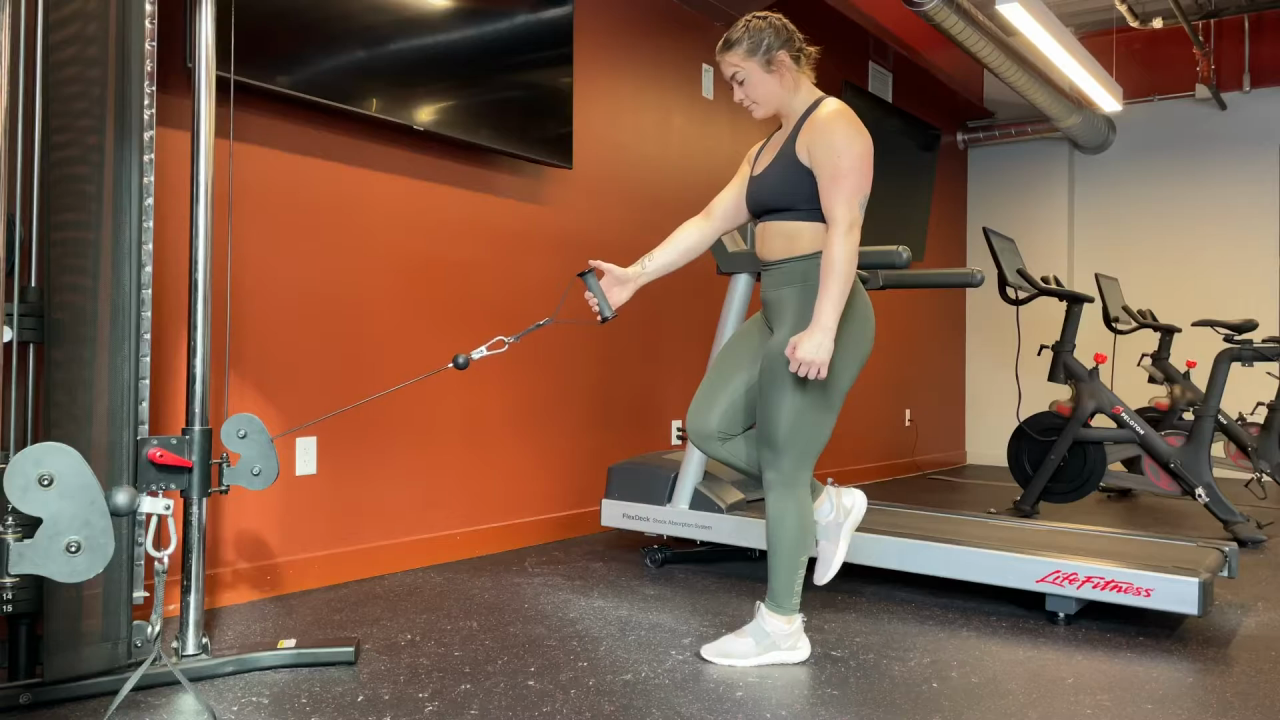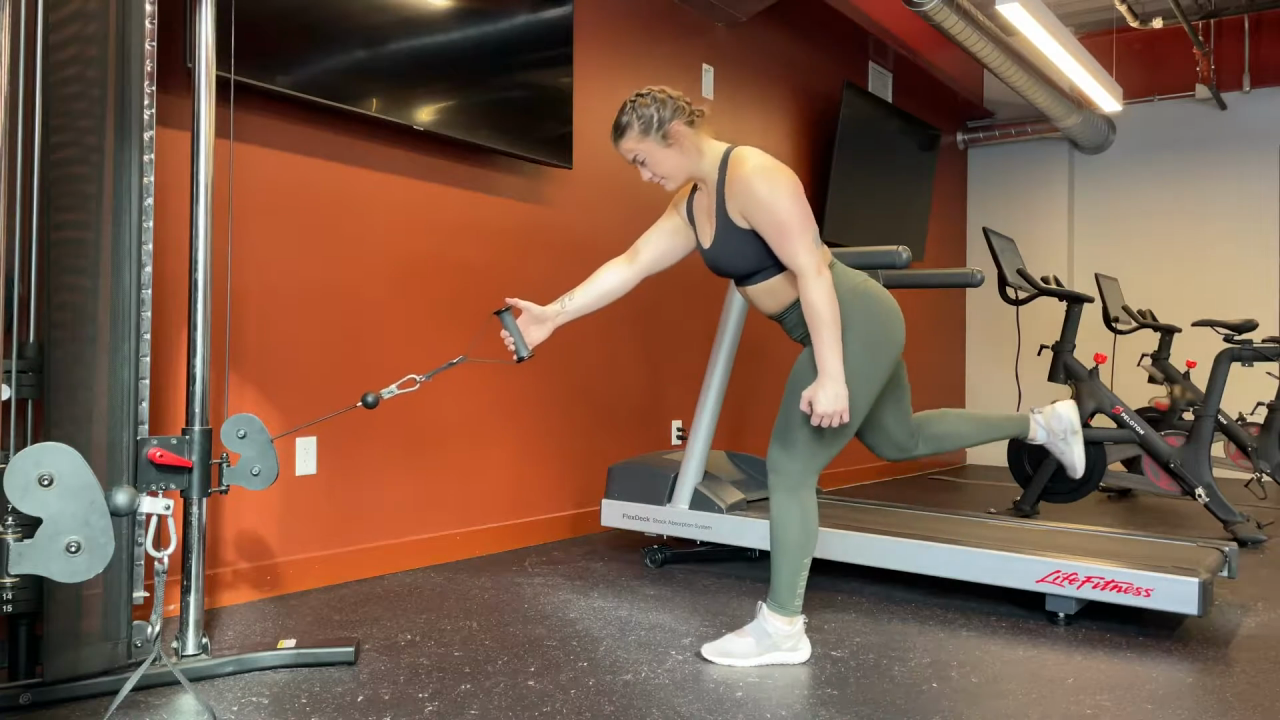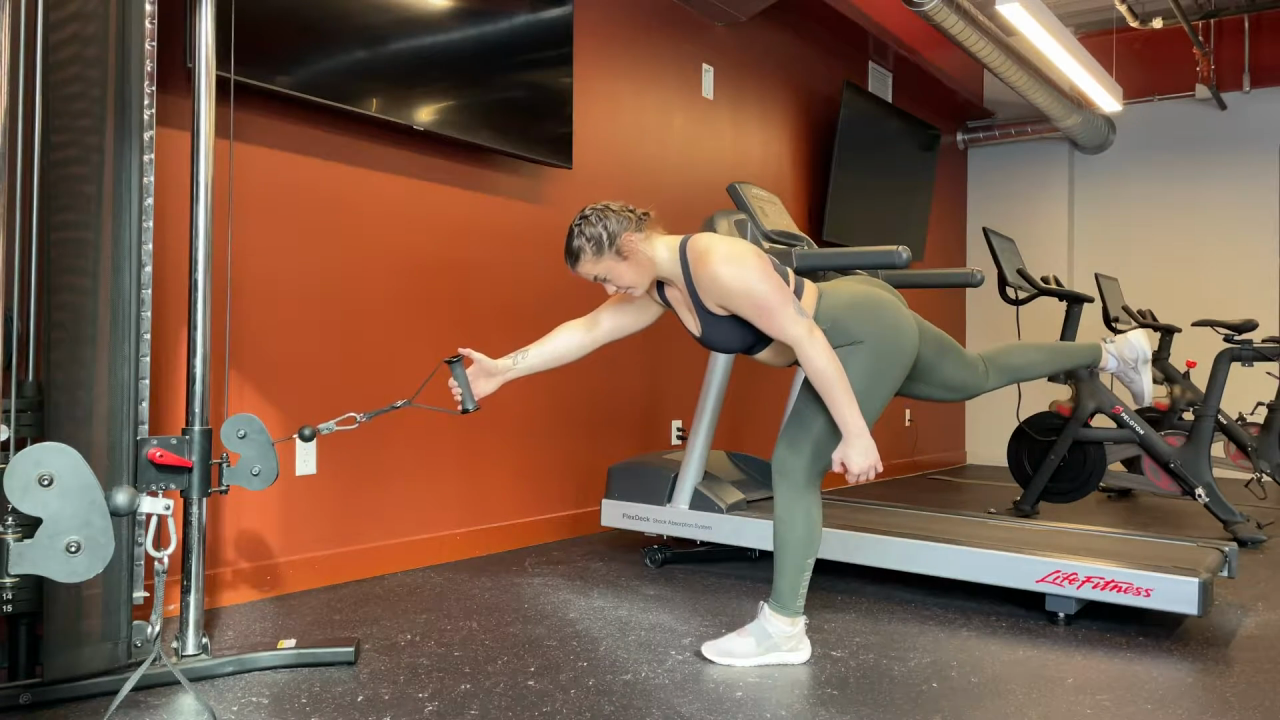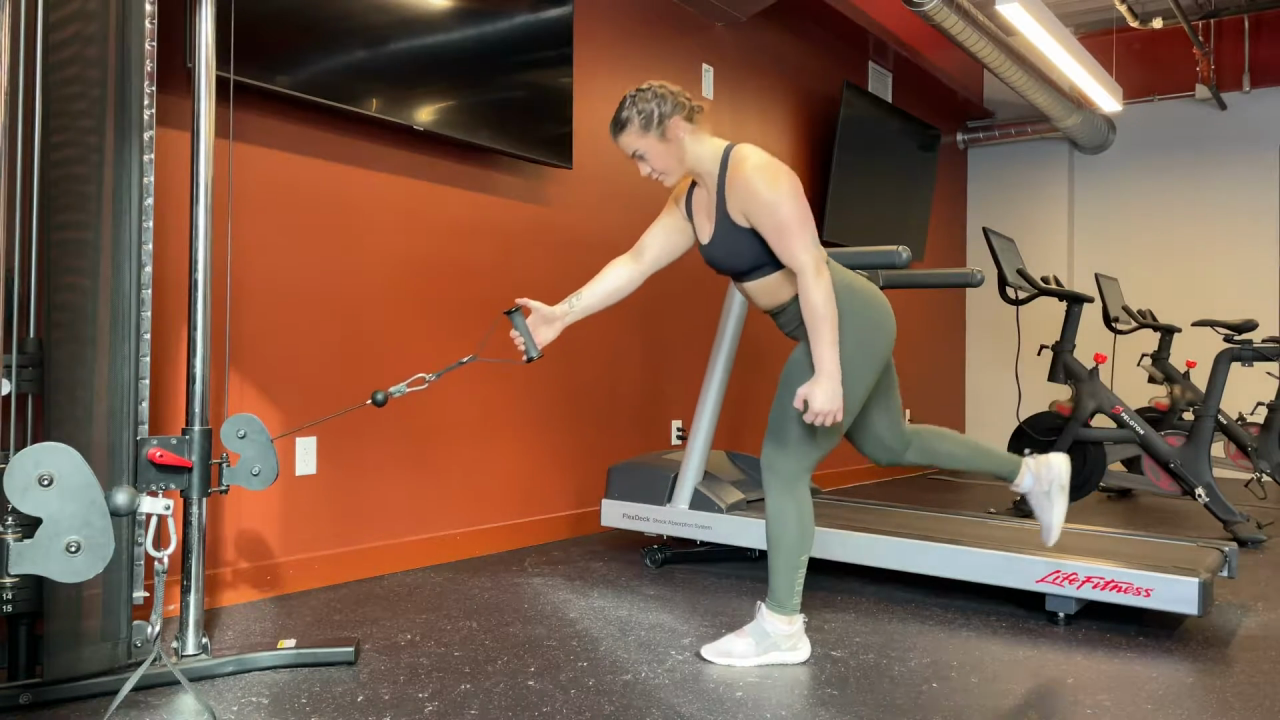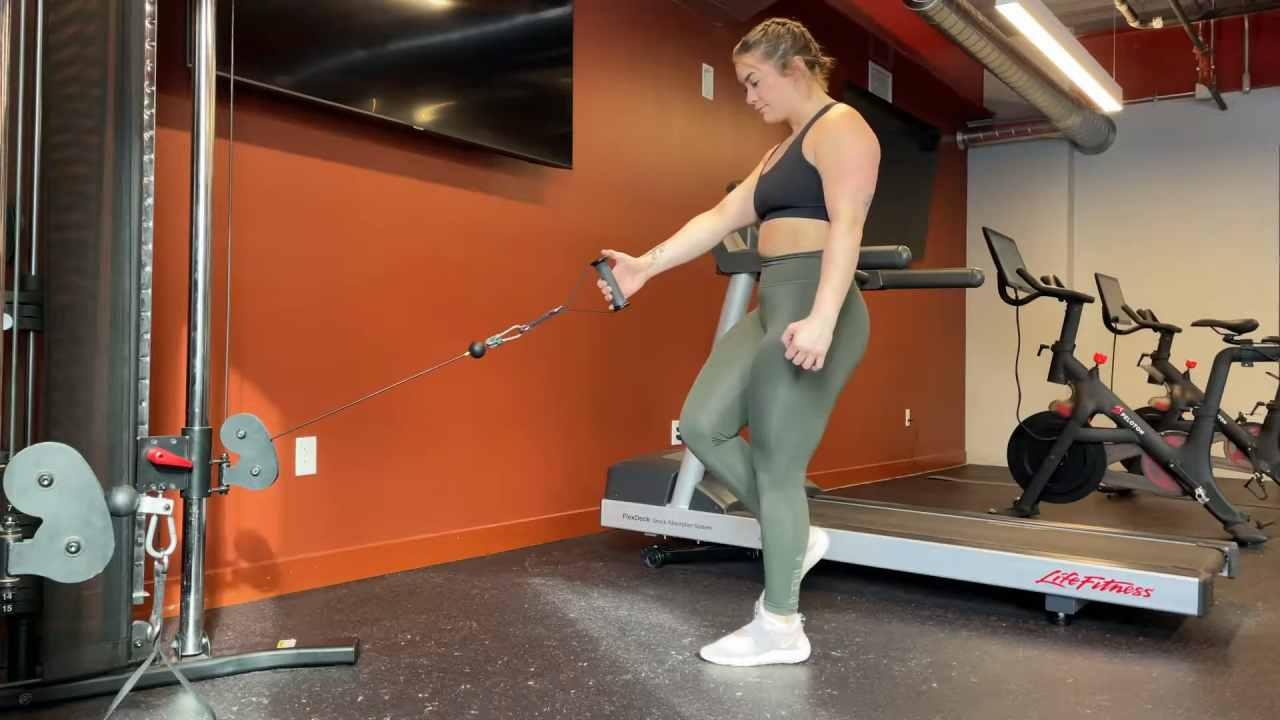
dt=1s
person 1, frame 1
left shoulder: (833, 123)
right shoulder: (769, 146)
left elbow: (845, 231)
right elbow: (709, 222)
left wrist: (822, 327)
right wrist: (635, 276)
left hip: (818, 315)
right hip: (776, 311)
left knee: (781, 467)
right knee: (709, 427)
left ankle: (781, 629)
right ankle: (827, 503)
person 1, frame 2
left shoulder: (753, 176)
right shoulder: (691, 203)
left elbow: (813, 273)
right elbow: (629, 264)
left wrist: (831, 378)
right wrist: (553, 315)
left hip: (855, 326)
right hip: (842, 329)
left knee: (790, 468)
right knee: (898, 440)
left ankle: (783, 628)
right ankle: (1041, 424)
person 1, frame 3
left shoulder: (715, 265)
right shoulder: (659, 285)
left elbow: (804, 340)
right elbow: (584, 331)
left wrist: (854, 434)
right wrist: (503, 369)
left hip: (871, 333)
right hip: (867, 320)
left knee: (794, 468)
right knee: (978, 375)
left ankle: (783, 628)
right ankle: (1113, 353)
person 1, frame 4
left shoulder: (753, 174)
right shoulder: (690, 197)
left elbow: (812, 272)
right elbow: (634, 262)
left wrist: (827, 376)
right wrist: (560, 315)
left hip: (847, 323)
right hip: (840, 322)
left knee: (783, 465)
right knee: (890, 445)
left ankle: (781, 630)
right ankle: (1031, 472)
person 1, frame 5
left shoulder: (841, 127)
right shoulder: (785, 149)
left elbow: (847, 227)
right elbow: (721, 217)
left wrist: (821, 319)
right wrist: (646, 266)
left hip: (813, 313)
right hip: (772, 310)
left knee: (774, 466)
right knee: (702, 426)
left ankle: (780, 628)
right ankle: (793, 537)
